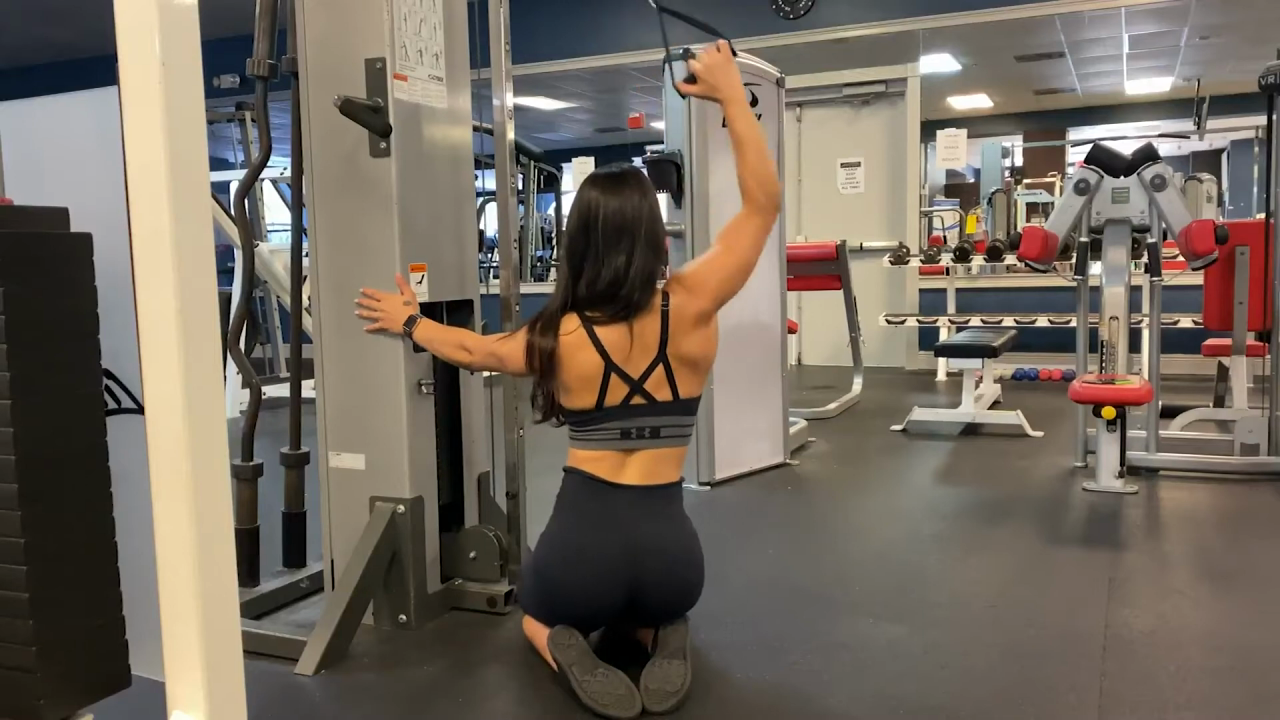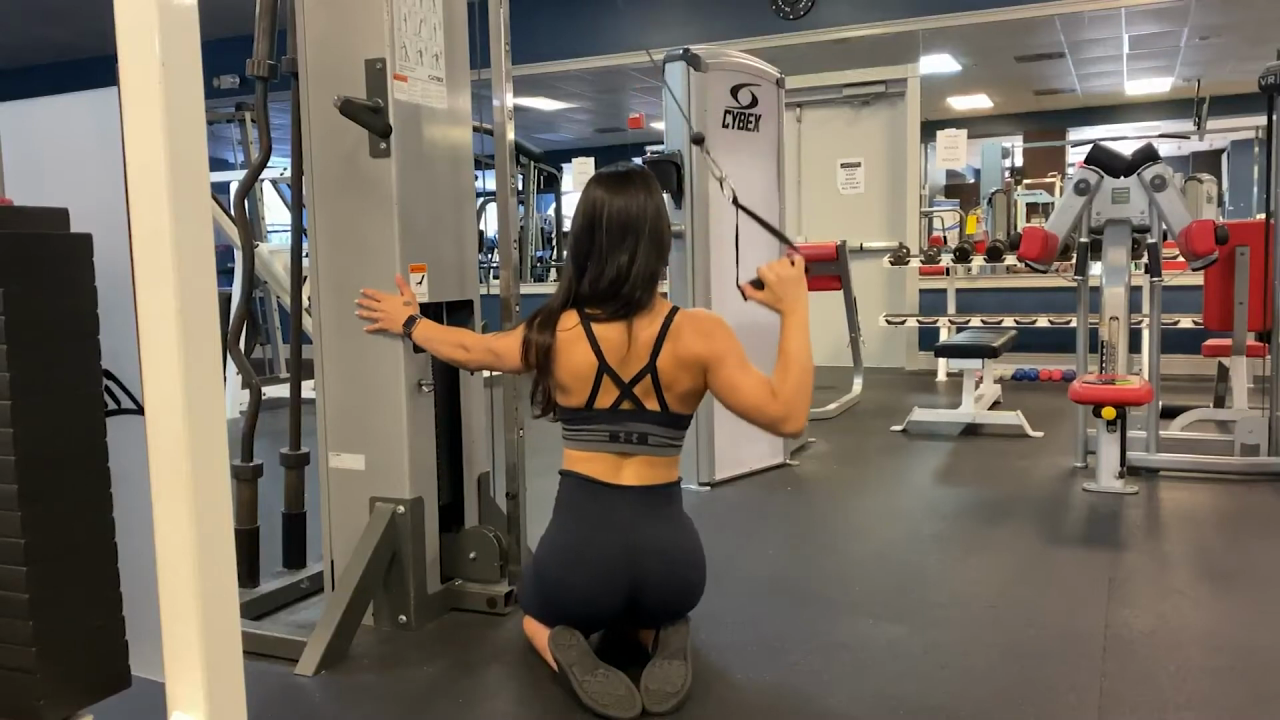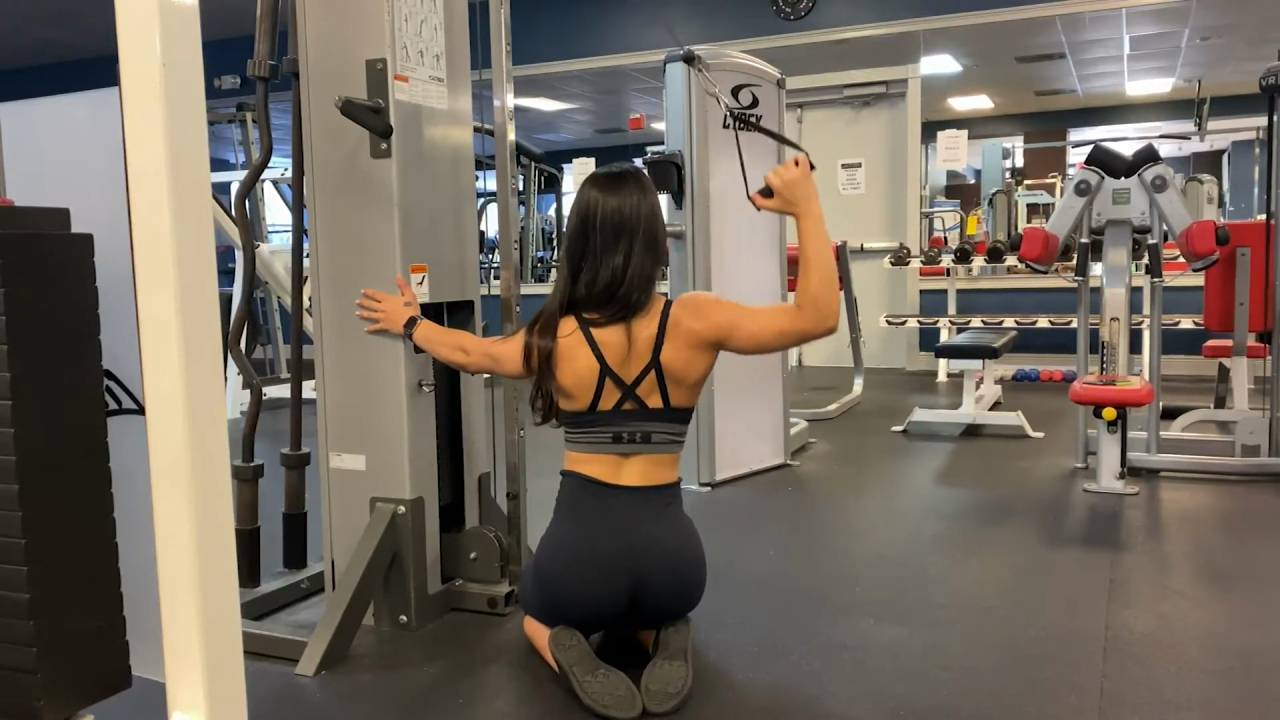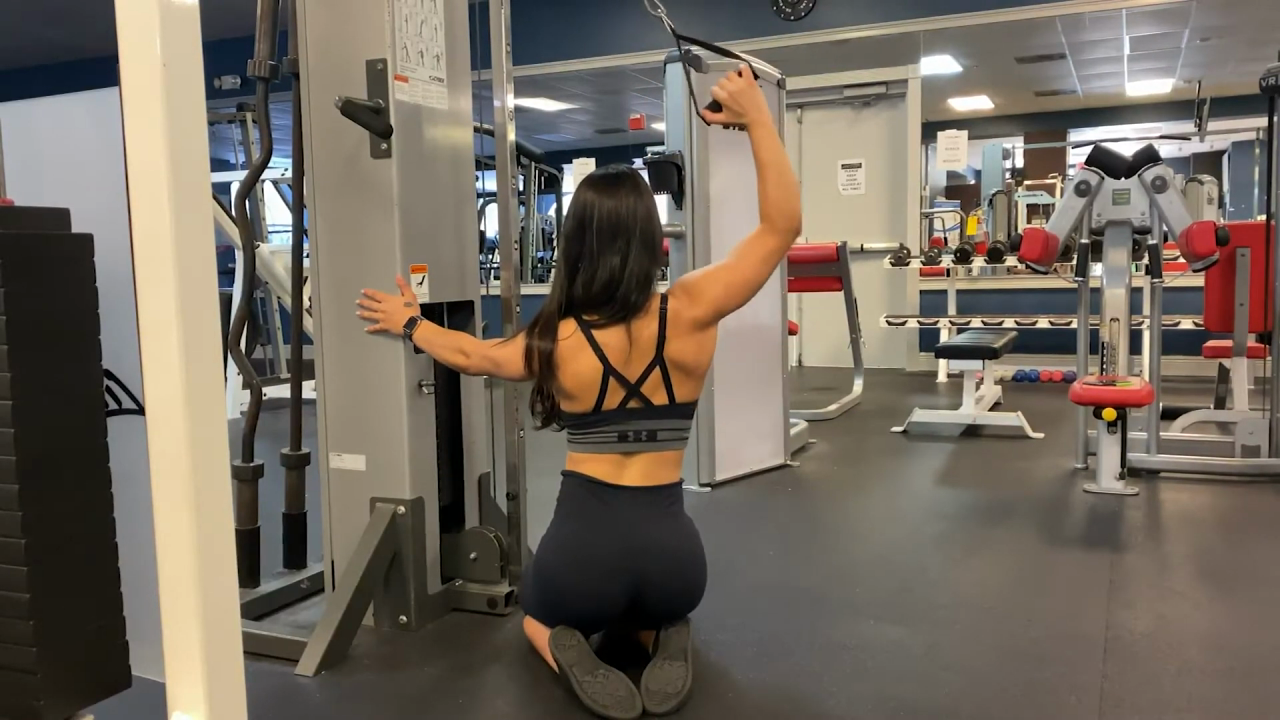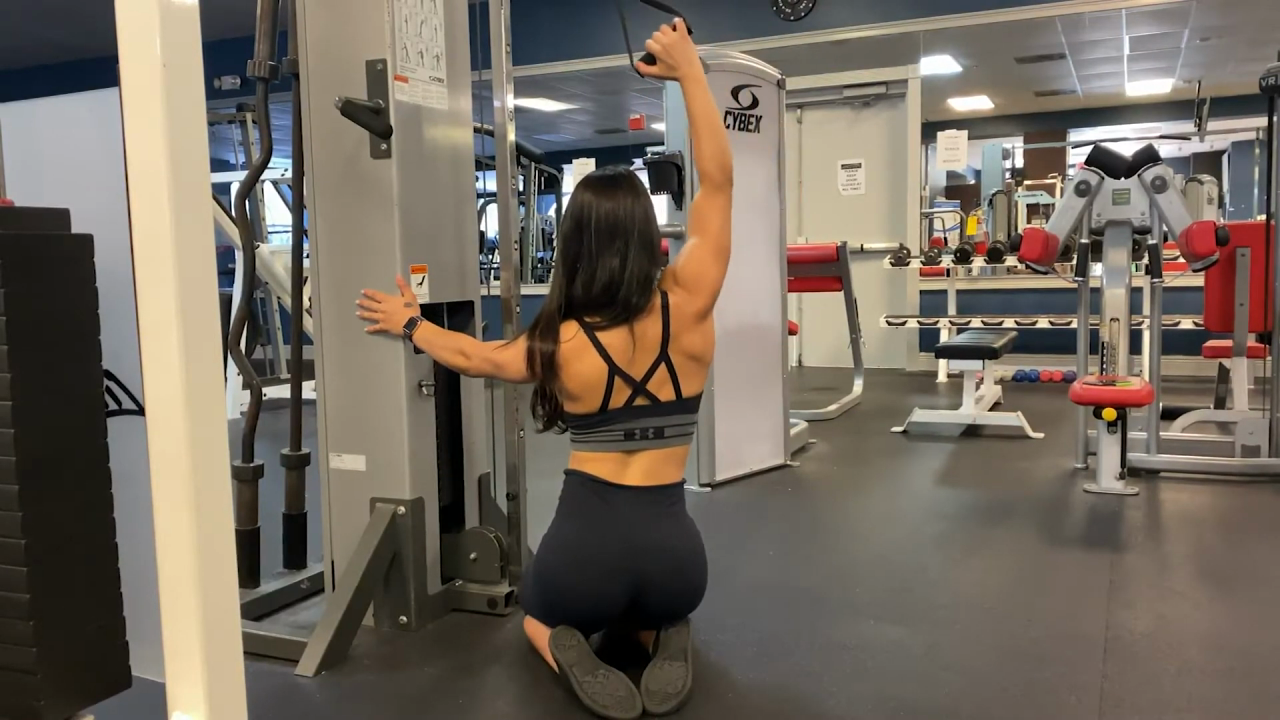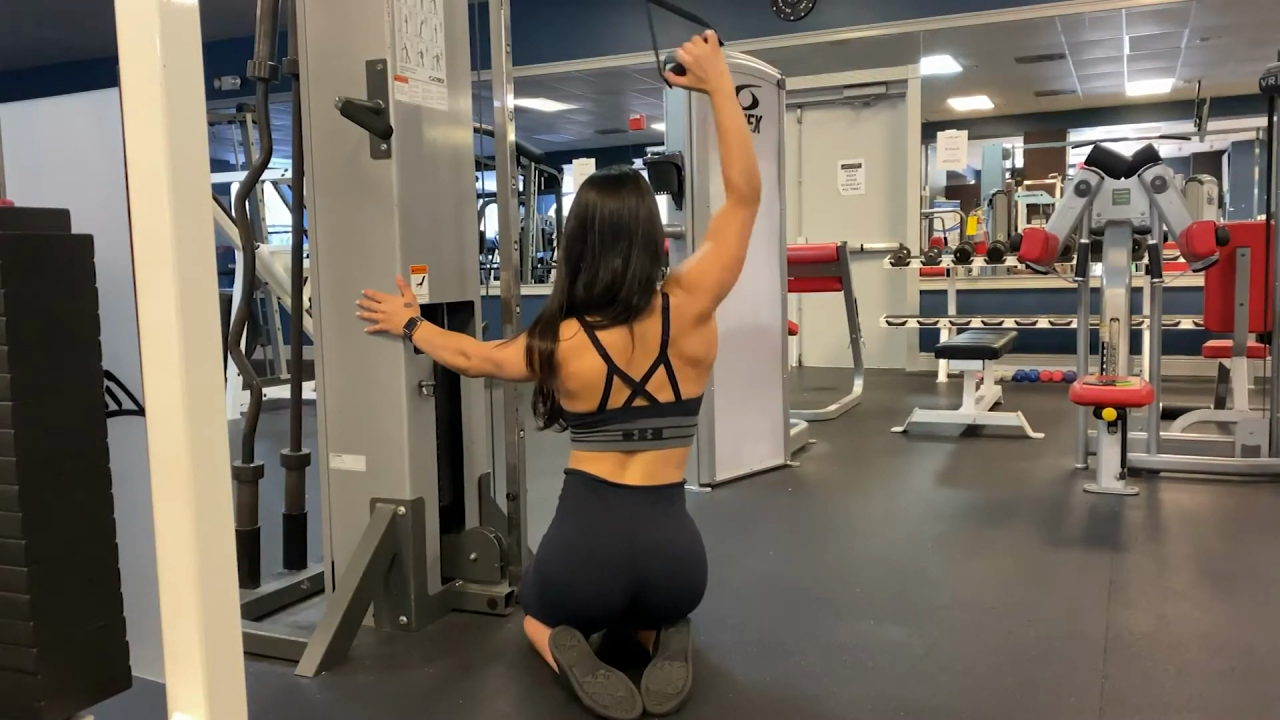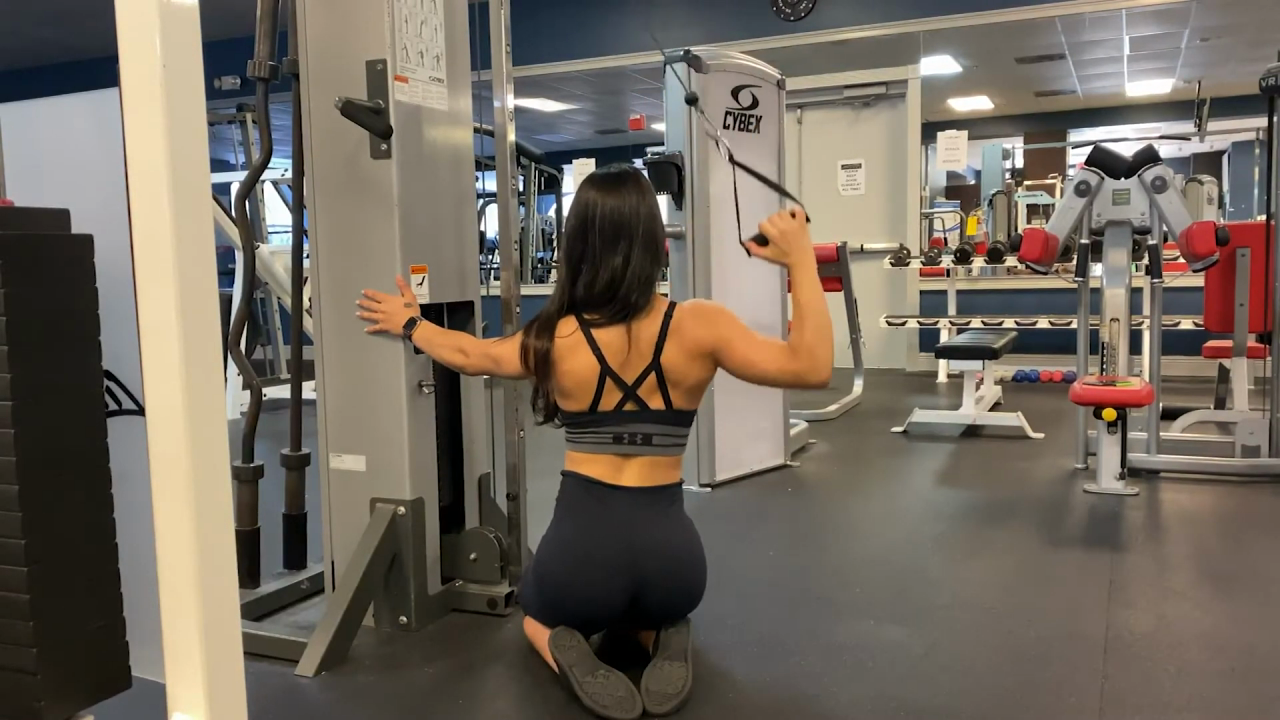
dt=0.7s
person 1, frame 1
left shoulder: (556, 334)
right shoulder: (691, 308)
left elbow: (472, 351)
right elbow: (763, 204)
left wrist: (409, 322)
right wrist: (729, 95)
left hip: (581, 542)
right hip: (668, 549)
left knee: (537, 611)
right knee: (651, 600)
left ankle: (566, 653)
right ankle: (661, 637)
person 1, frame 2
left shoulder: (556, 334)
right shoulder: (696, 333)
left elbow: (471, 349)
right elbow: (789, 416)
left wrist: (408, 322)
right wrist: (794, 307)
left hip: (580, 547)
right hip: (668, 551)
left knee: (540, 612)
right knee: (649, 600)
left ankle: (567, 651)
right ankle: (661, 636)
person 1, frame 3
left shoulder: (555, 339)
right shoulder: (693, 324)
left elbow: (472, 352)
right elbow: (816, 315)
left wrist: (410, 323)
right wrist: (805, 207)
left hip: (580, 546)
right hip: (668, 550)
left knee: (538, 612)
right knee: (650, 602)
left ankle: (565, 653)
right ankle: (663, 638)
person 1, frame 4
left shoulder: (555, 342)
right shoulder: (690, 315)
left elbow: (473, 355)
right elbow: (783, 225)
left wrist: (408, 323)
right wrist: (757, 117)
left hip: (582, 547)
right hip: (672, 551)
left knee: (539, 613)
right knee: (653, 603)
left ankle: (568, 653)
right ankle: (662, 639)
person 1, frame 5
left shoulder: (558, 344)
right shoulder: (687, 309)
left elbow: (475, 357)
right elbow: (717, 181)
left wrist: (408, 322)
right wrist: (689, 69)
left hip: (583, 544)
right hip: (671, 548)
left knee: (540, 614)
right knee: (656, 603)
left ankle: (569, 655)
right ankle: (664, 641)
person 1, frame 6
left shoulder: (559, 342)
right shoulder: (690, 311)
left elbow: (476, 356)
right elbow: (744, 194)
left wrist: (409, 324)
right wrist: (718, 82)
left hip: (583, 544)
right hip: (671, 549)
left knee: (539, 613)
right knee: (652, 600)
left ankle: (567, 654)
right ankle: (661, 640)
person 1, frame 7
left shoulder: (557, 338)
right shoulder: (697, 325)
left elbow: (472, 354)
right elbow: (813, 368)
left wrist: (409, 324)
right wrist: (802, 257)
left hip: (581, 549)
right hip: (671, 553)
left knee: (539, 613)
right knee: (652, 604)
left ankle: (566, 656)
right ankle: (662, 640)
